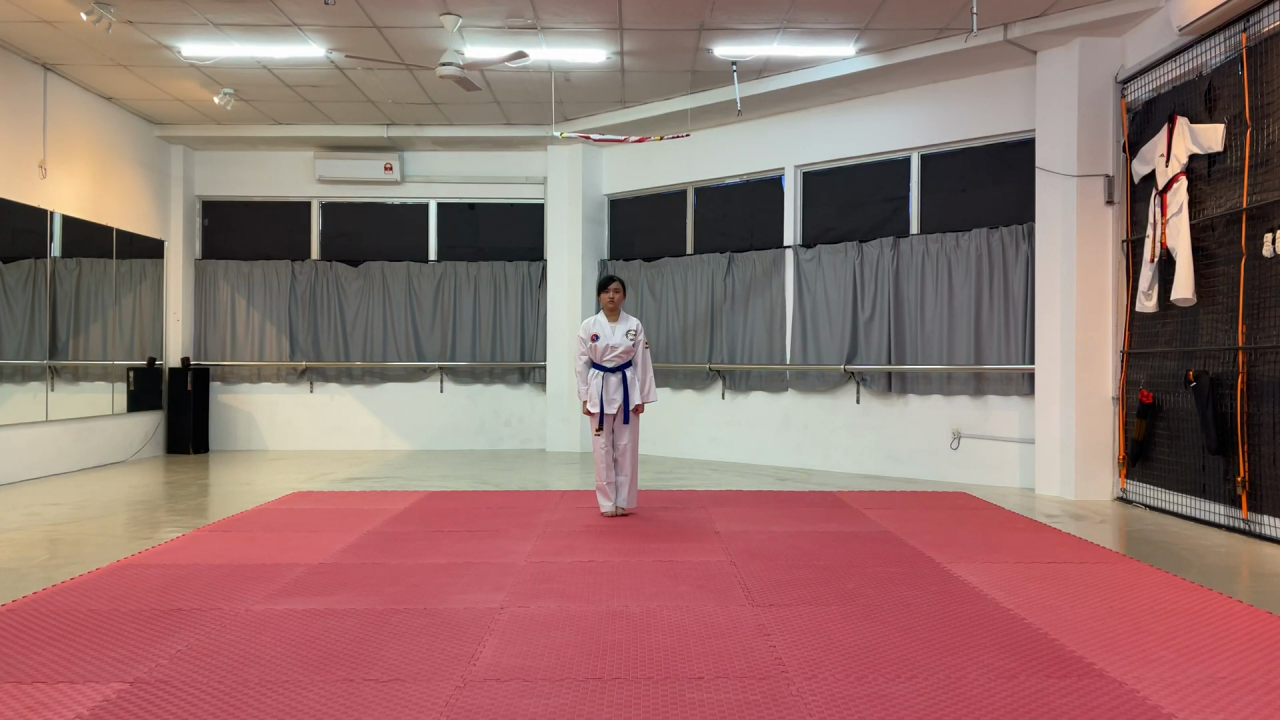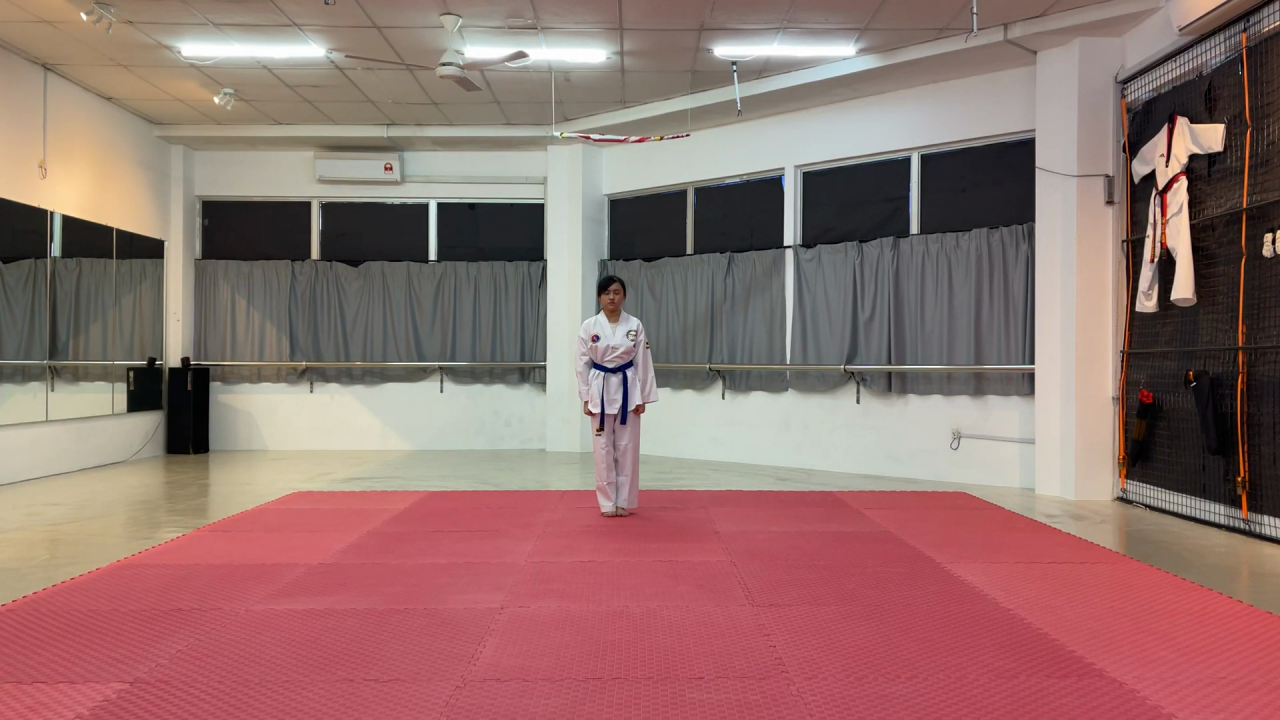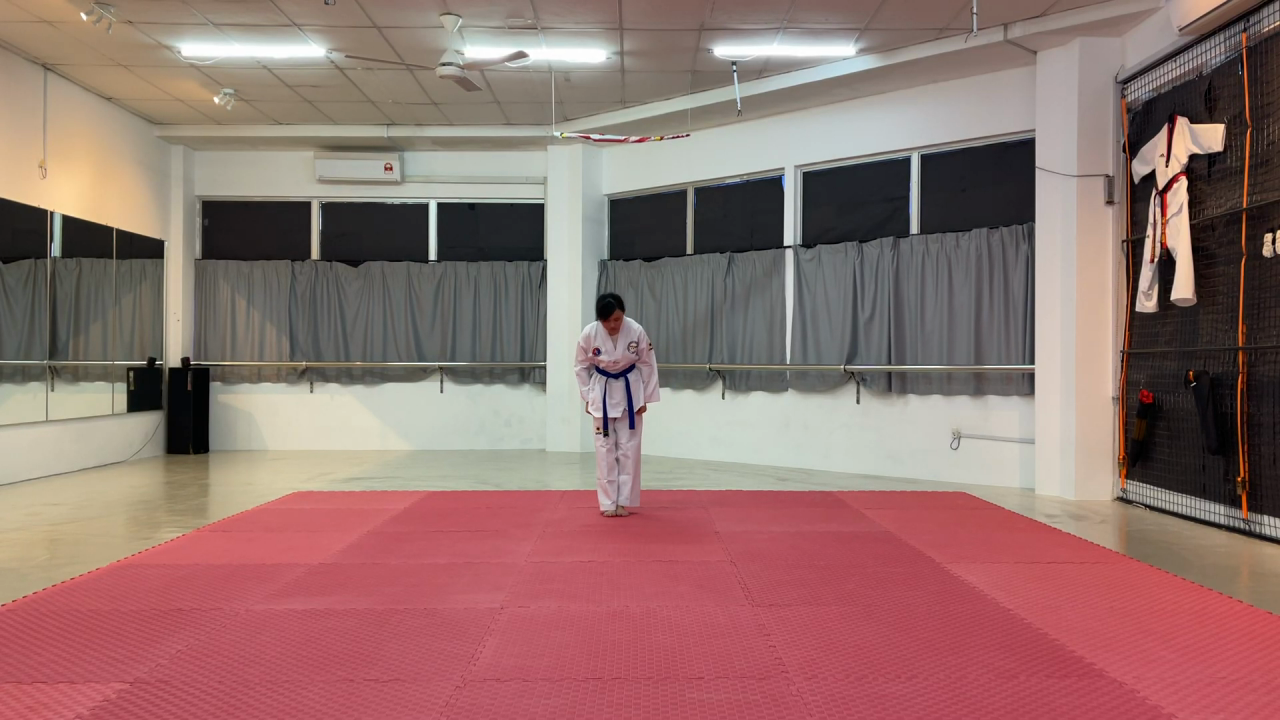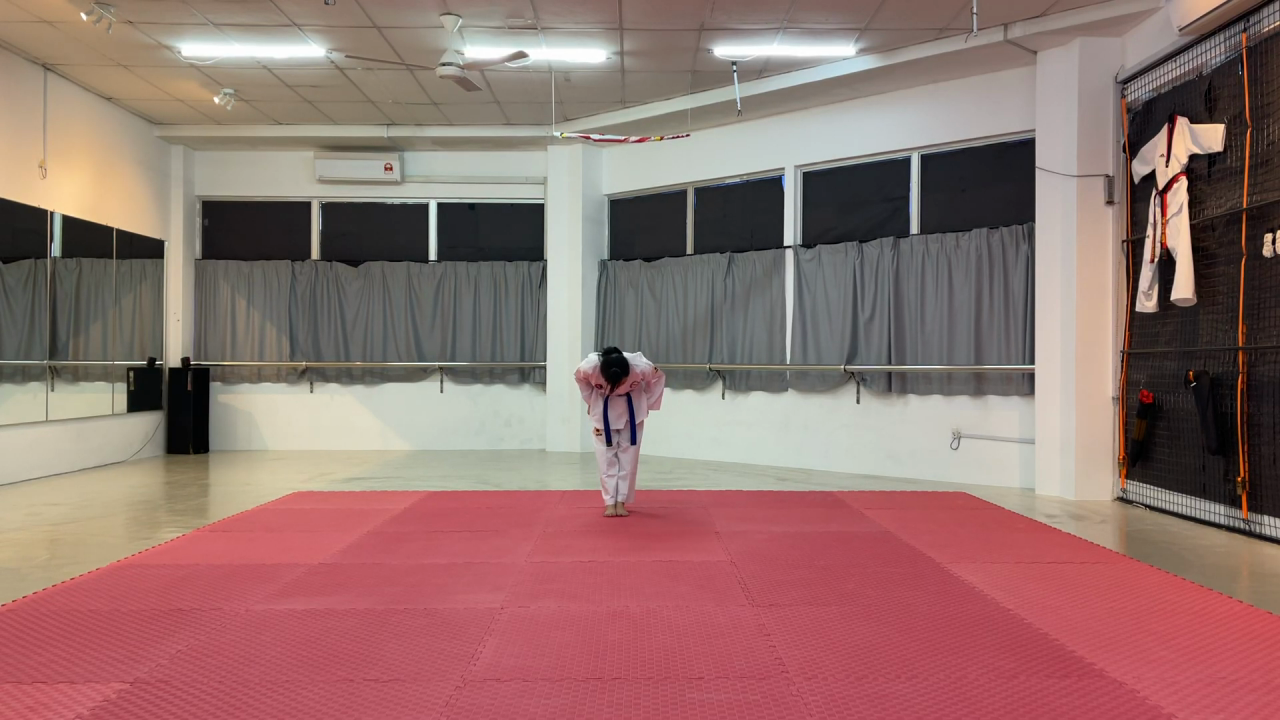
dt=0.4s
person 1, frame 1
left shoulder: (634, 325)
right shoulder: (589, 326)
left elbow: (642, 363)
right elbow: (582, 363)
left wrist: (642, 397)
right wrist: (585, 398)
left hip: (627, 389)
right hip: (599, 389)
left knee: (626, 447)
right knee: (603, 447)
left ankle: (623, 501)
right ankle: (608, 502)
person 1, frame 2
left shoulder: (635, 326)
right shoulder: (589, 326)
left elbow: (643, 363)
right elbow: (582, 363)
left wrist: (643, 398)
right wrist: (585, 398)
left hip: (628, 390)
right hip: (600, 390)
left knee: (627, 447)
right knee: (603, 447)
left ankle: (624, 502)
right ankle: (608, 502)
person 1, frame 3
left shoulder: (636, 331)
right shoulder: (589, 334)
left elbow: (648, 365)
right elbow: (581, 367)
left wrist: (645, 398)
right wrist: (588, 398)
left hip: (630, 392)
right hip: (602, 393)
left knee: (629, 447)
right knee: (605, 447)
left ankle: (624, 501)
right ankle: (608, 502)
person 1, frame 4
left shoulder: (641, 367)
right shoulder: (589, 367)
left elbow: (658, 378)
right elbow: (580, 378)
left wrist: (646, 404)
right wrist: (592, 402)
left hip: (631, 405)
right hip: (603, 405)
left knee: (628, 449)
right knee: (606, 450)
left ankle: (621, 501)
right ankle: (610, 501)
